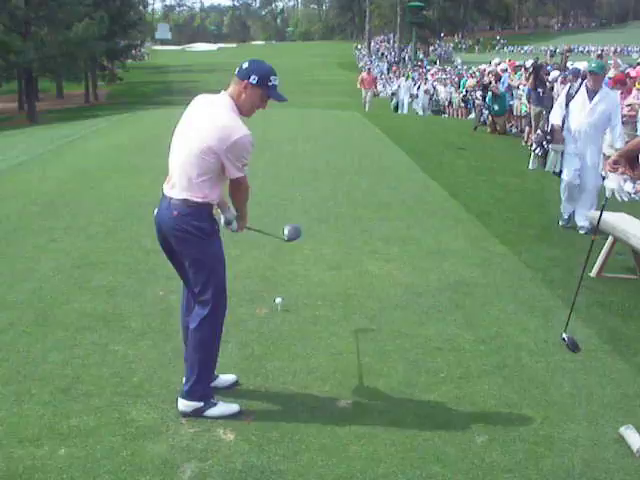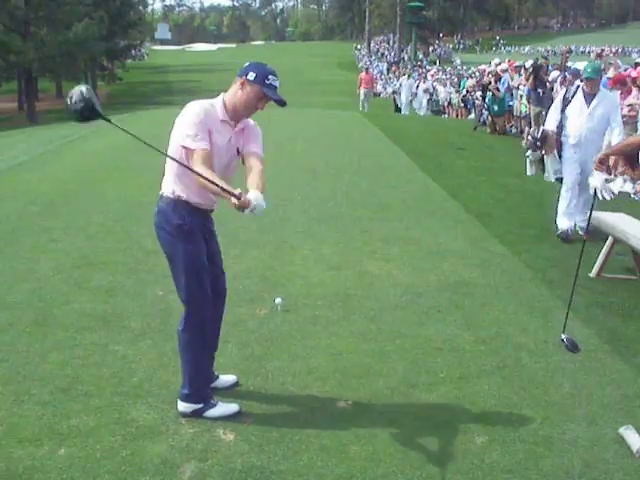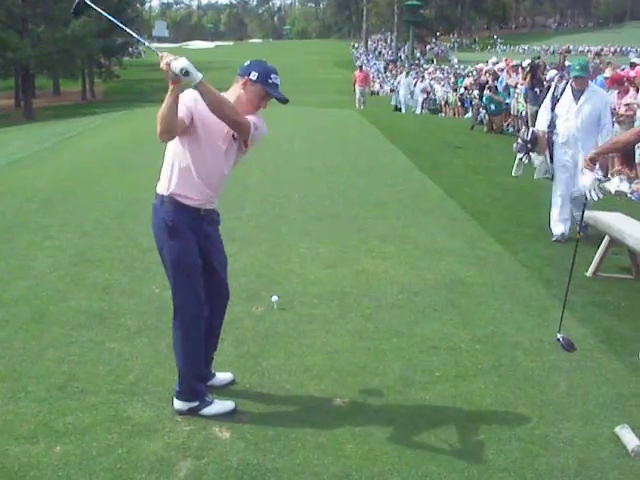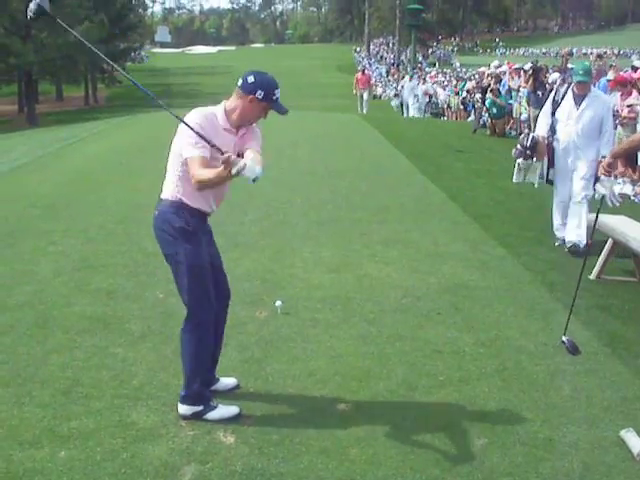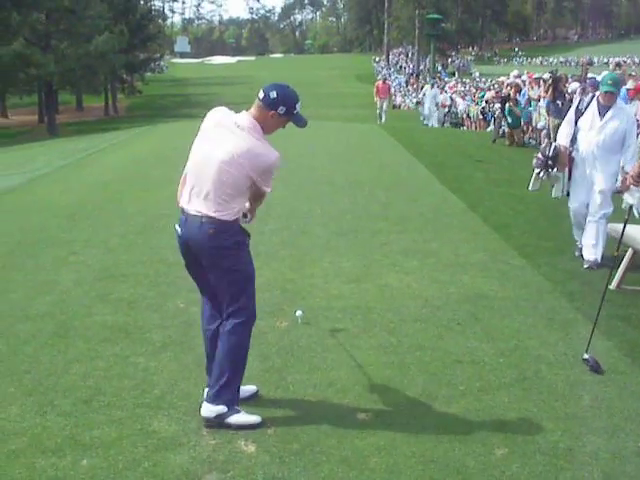
dt=0.3s
person 1, frame 1
left shoulder: (202, 102)
right shoulder: (237, 134)
right elbow: (237, 189)
right wrist: (242, 216)
left hip: (169, 211)
right hip: (192, 219)
left knee: (196, 295)
right knee: (210, 304)
left ankle: (200, 373)
right ankle: (195, 396)
person 1, frame 2
left shoulder: (250, 130)
right shoulder: (199, 112)
left elbow: (254, 166)
right elbow: (199, 169)
left wrist: (255, 195)
right wrist: (232, 192)
left hip: (199, 216)
right hip: (178, 216)
left knee: (213, 295)
right knee: (198, 304)
left ankle: (202, 374)
right ankle: (193, 398)
person 1, frame 3
left shoulder: (255, 126)
right shoulder: (191, 102)
left elbow: (233, 119)
right elbow: (165, 133)
left wrist: (197, 81)
right wrist: (175, 87)
left hip: (206, 216)
right hip: (173, 214)
left knee: (217, 296)
right knee: (190, 305)
left ankle: (201, 372)
right ankle: (189, 395)
person 1, frame 4
left shoulder: (248, 132)
right shoulder: (199, 122)
left elbow: (254, 160)
right elbow: (199, 178)
right wrist: (226, 171)
left hip: (196, 220)
right hip: (178, 220)
left knee: (218, 298)
right knee: (201, 308)
left ankle: (204, 376)
right ankle: (193, 400)
person 1, frame 5
left shoulder: (217, 116)
right shoulder: (266, 156)
left hip: (186, 225)
right hip: (221, 235)
left knee: (214, 307)
right knee: (239, 315)
left ankle: (220, 385)
right ankle: (217, 403)
person 2, frame 1
left shoulder: (611, 98)
left elbow: (616, 124)
right elbow: (559, 108)
left wrist: (619, 149)
right wrist: (556, 127)
left hip: (593, 146)
right hip: (571, 142)
left knee: (589, 185)
right knee: (569, 179)
left ankle: (583, 221)
right ankle: (567, 211)
person 2, frame 2
left shoulder: (609, 100)
left elbow: (616, 126)
right elbow: (554, 112)
right wrist: (550, 132)
left hip: (593, 150)
right hip: (570, 147)
left knee: (587, 188)
right knee: (570, 184)
left ankle: (582, 222)
right ankle: (565, 226)
person 2, frame 3
left shoulder: (600, 96)
right shoulder: (558, 91)
left elbow: (606, 125)
right elbow: (545, 112)
left hip: (585, 149)
right hip: (562, 147)
left knee: (580, 189)
right knee: (561, 189)
left ankle: (580, 219)
right ankle: (560, 229)
person 2, frame 4
left shoulder: (602, 101)
right shoulder: (559, 94)
left elbow: (607, 131)
right elbow: (545, 117)
left wrist: (604, 157)
right wrist: (541, 139)
left hip: (586, 156)
right hip: (562, 153)
left knee: (580, 196)
right knee: (561, 195)
left ankle: (576, 240)
right ankle: (562, 233)
person 2, frame 5
right shoulder: (583, 104)
right elbow: (567, 127)
right wrist: (563, 150)
left hip: (606, 169)
right hip: (581, 165)
left knee: (598, 212)
right knee: (577, 206)
left ankle: (592, 255)
right ankle: (582, 238)
